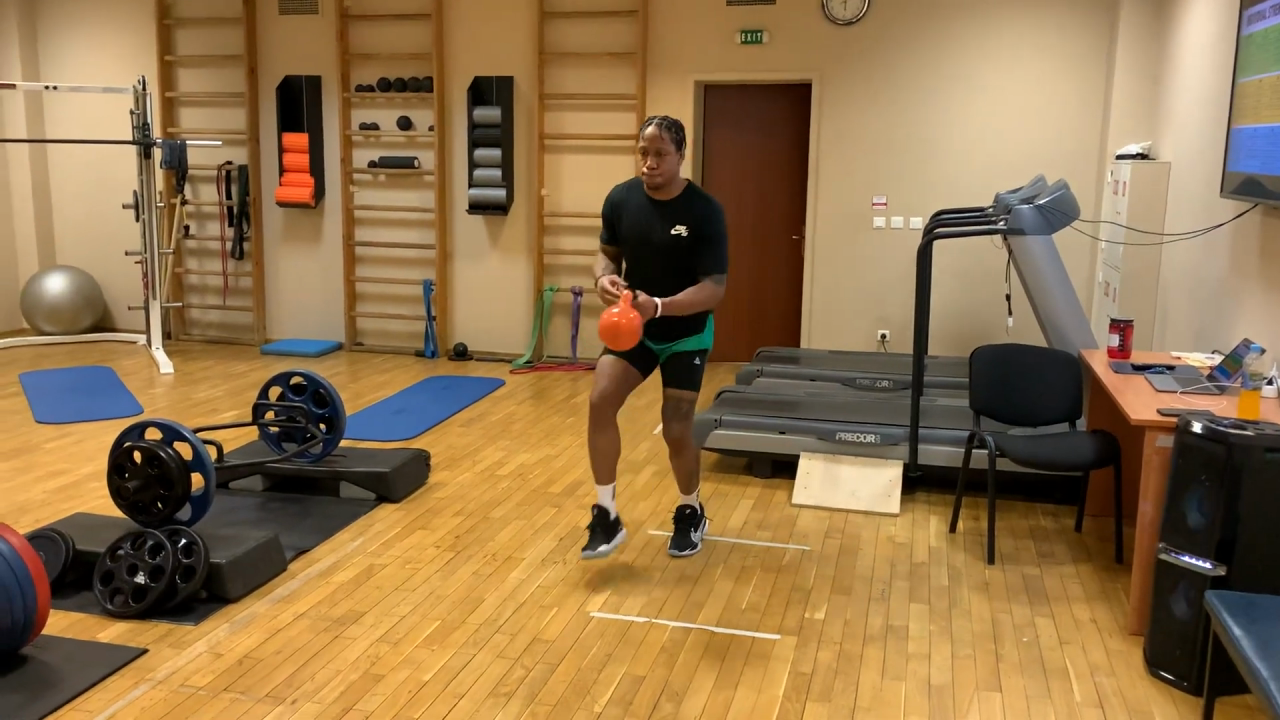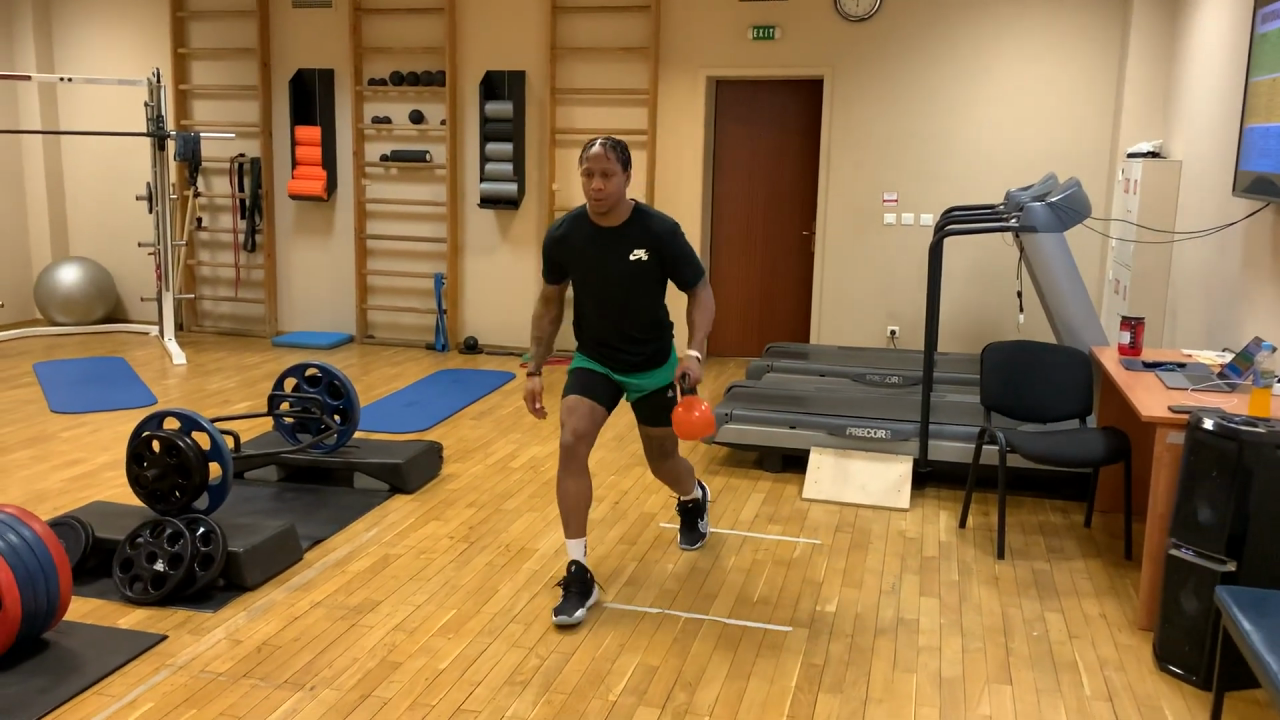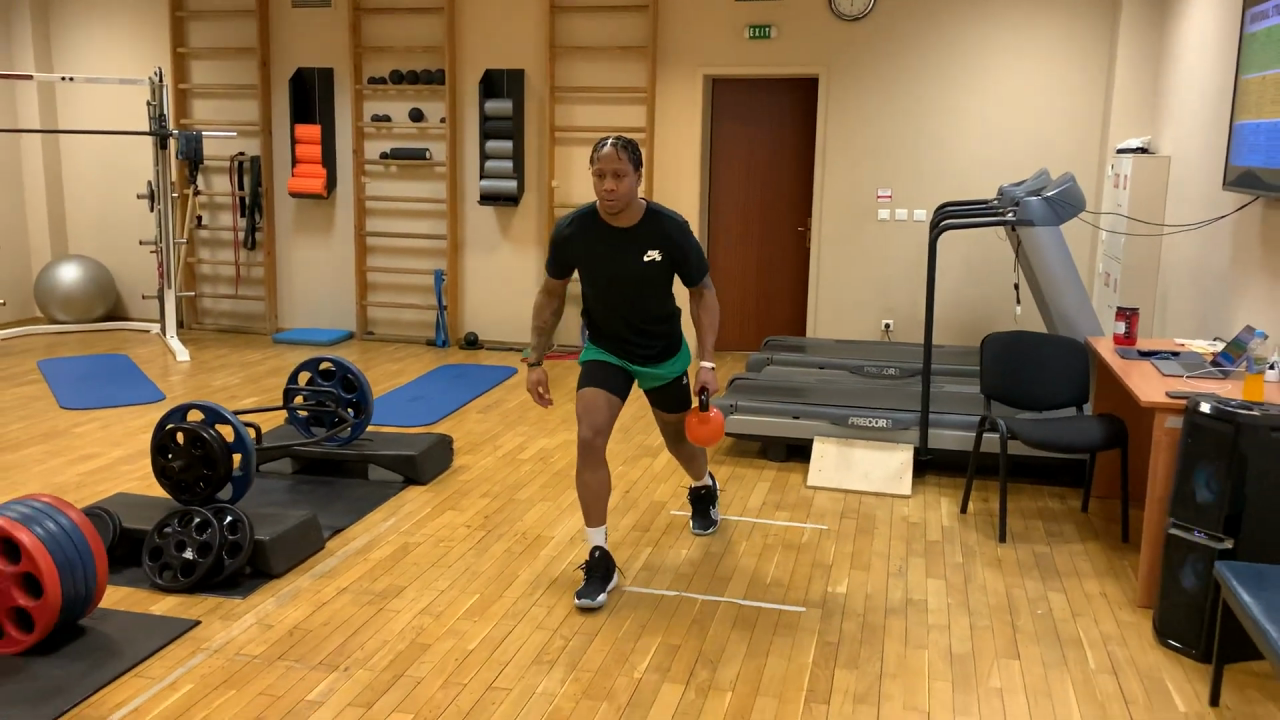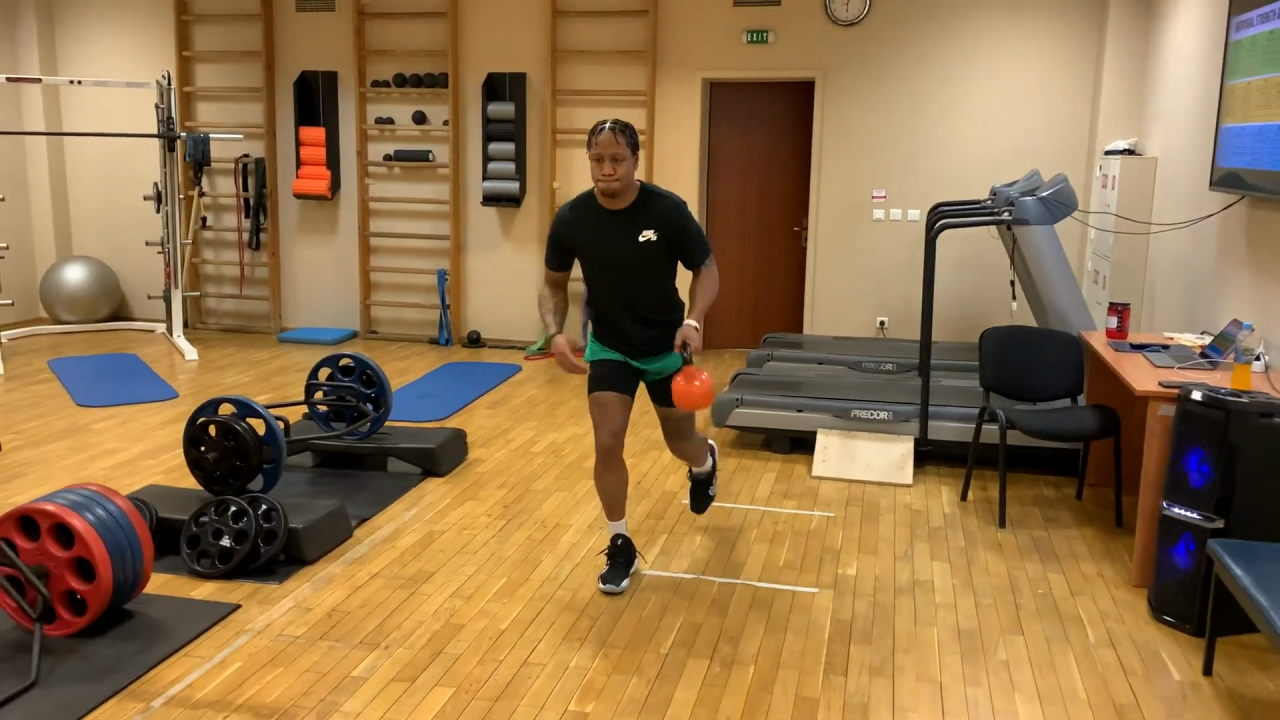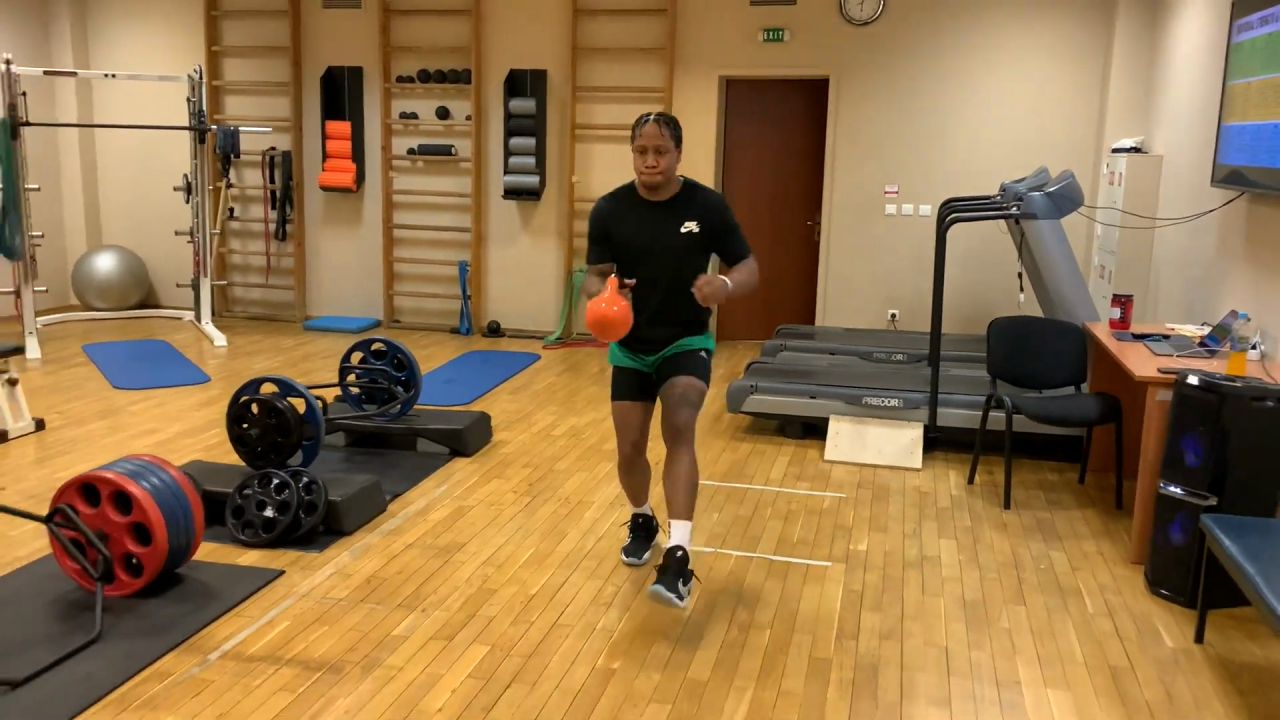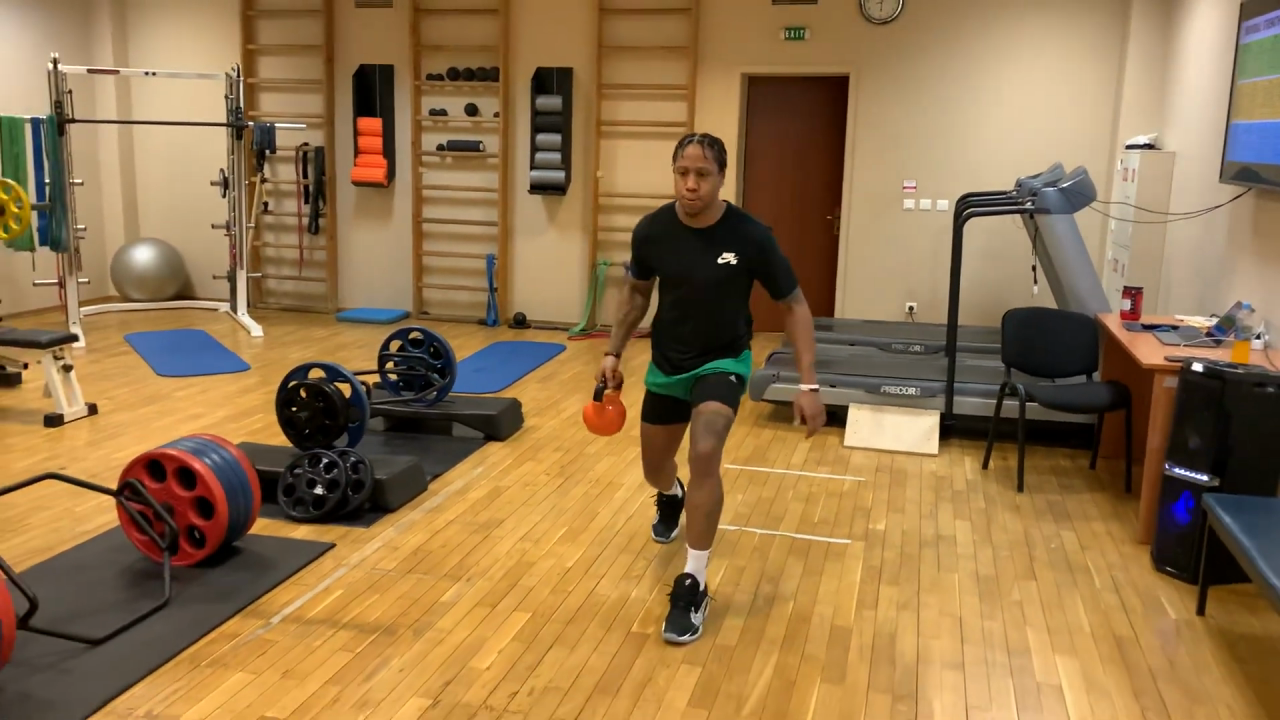
dt=0.4s
person 1, frame 1
left shoulder: (704, 211)
right shoulder: (620, 200)
left elbow: (715, 287)
right elbow: (608, 252)
left wrist: (662, 305)
right wrist: (605, 278)
left hip: (686, 331)
left knee: (676, 430)
right knee: (600, 404)
left ankle: (691, 513)
right ankle: (605, 514)
person 1, frame 2
left shoulder: (660, 231)
right shoulder: (562, 235)
left elbow: (700, 291)
right elbow: (550, 301)
left wrist: (694, 352)
right wrist: (534, 370)
left hip: (653, 363)
right hip: (593, 360)
left knee: (662, 462)
right knee: (571, 447)
left ankle: (694, 500)
right ankle: (578, 572)
person 1, frame 3
left shoulder: (670, 229)
right shoulder: (571, 230)
left elbow: (703, 291)
right elbow: (551, 293)
left wrist: (706, 361)
right wrist: (535, 360)
left hip: (663, 352)
right hip: (604, 350)
left knee: (680, 440)
right knee: (588, 441)
left ankle: (704, 488)
right ankle: (599, 559)
person 1, frame 4
left shoulder: (668, 210)
right shoulder: (570, 218)
left elbow: (707, 269)
right elbow: (552, 283)
left wrist: (694, 319)
right wrist: (554, 332)
left hip: (664, 344)
right hip: (609, 346)
left knee: (683, 445)
right knee: (607, 445)
left ankle: (704, 458)
right ankle: (620, 545)
person 1, frame 5
left shoulder: (707, 206)
right shoulder: (609, 210)
left elbow: (749, 266)
right elbow: (595, 278)
left wrist: (725, 283)
right wrist: (607, 292)
left hip: (688, 340)
right hip: (631, 347)
left knee: (678, 432)
right knee: (630, 454)
left ankle: (677, 558)
right ankle: (642, 524)
person 1, frame 6
left shoulder: (750, 236)
right shoulder: (651, 230)
left elbow: (795, 306)
left wrist: (809, 384)
right wrist: (613, 351)
left hip: (723, 362)
right hip: (665, 363)
left knee: (704, 455)
right knee: (654, 468)
left ankle: (692, 584)
right ankle: (671, 497)
